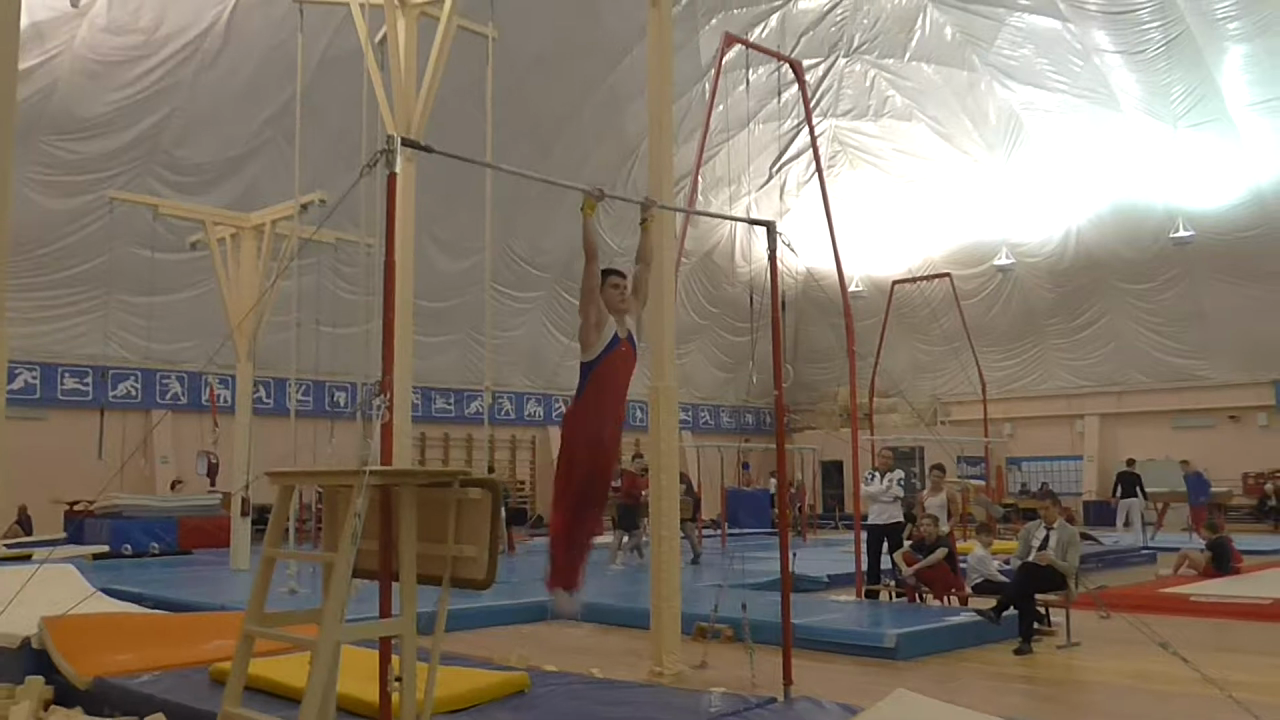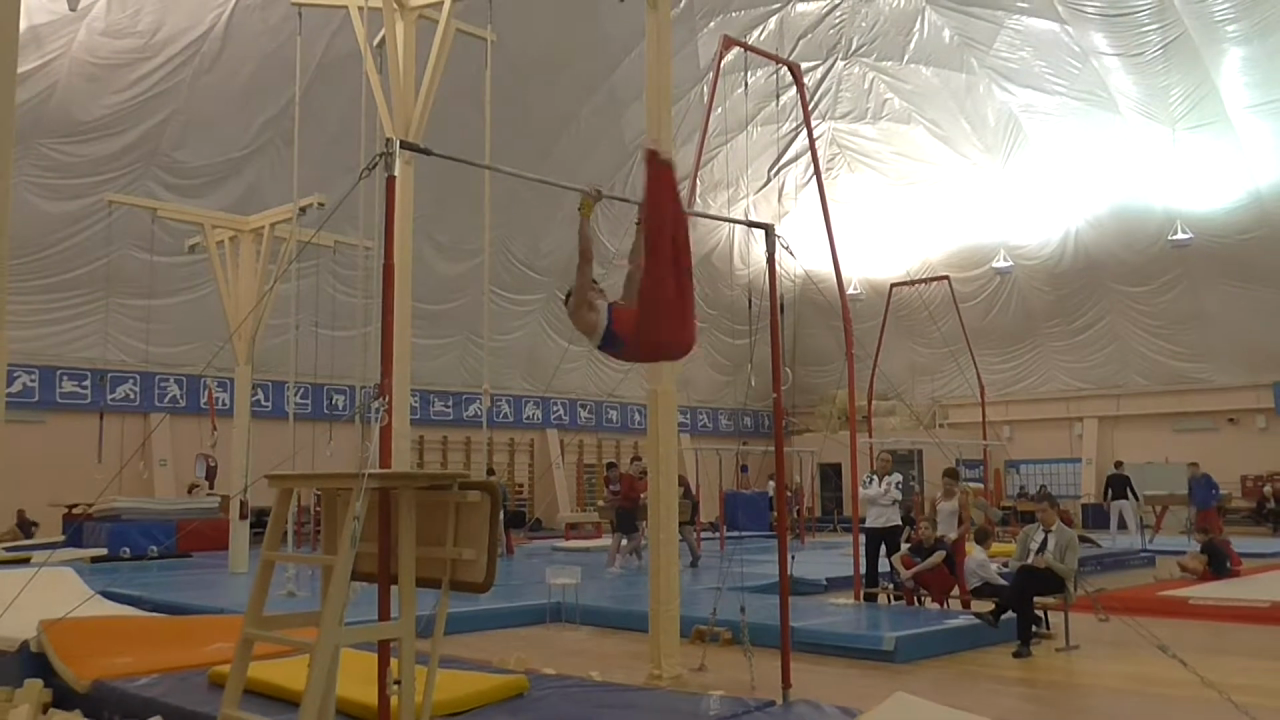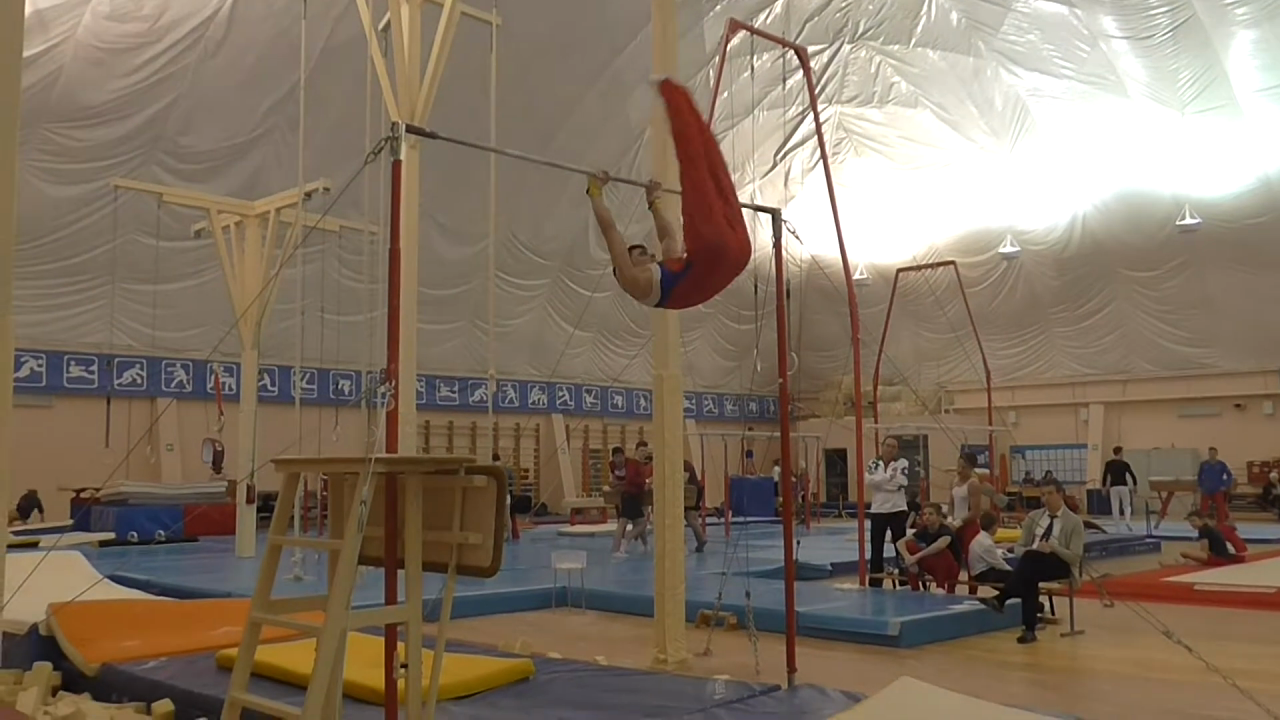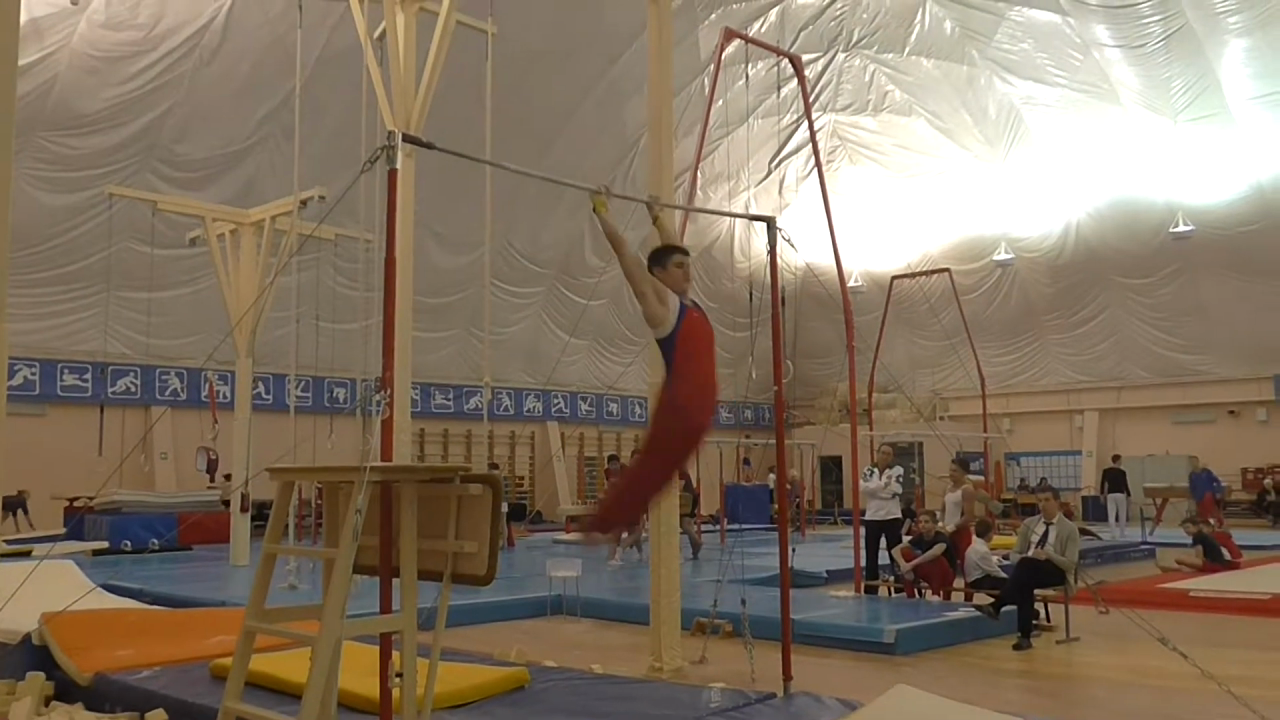
dt=0.5s
person 1, frame 1
left shoulder: (629, 319)
right shoulder: (594, 319)
left elbow: (643, 269)
right elbow: (592, 261)
left wrist: (646, 225)
right wrist: (588, 212)
left hip: (610, 425)
right hip: (584, 423)
left knee: (592, 503)
right knee: (570, 509)
left ankle: (568, 582)
right ankle: (561, 583)
person 1, frame 2
left shoulder: (624, 308)
right shoulder: (582, 313)
left elbow: (636, 266)
right elbow: (585, 258)
left wrist: (642, 224)
right wrist: (586, 213)
left hip: (679, 336)
right hip: (654, 335)
person 1, frame 3
left shoulder: (670, 265)
right shoulder: (631, 277)
left elbow: (670, 234)
right elbow: (609, 227)
left wrist: (654, 201)
right wrist: (595, 192)
left hip: (728, 250)
person 1, frame 4
left shoulder: (685, 297)
right shoulder: (656, 297)
left elbow: (669, 251)
right elbow: (621, 248)
left wrist: (657, 219)
right wrist: (601, 211)
left hip: (701, 398)
right hip: (681, 398)
left knee: (667, 464)
right knee: (656, 464)
right ankle: (603, 522)
